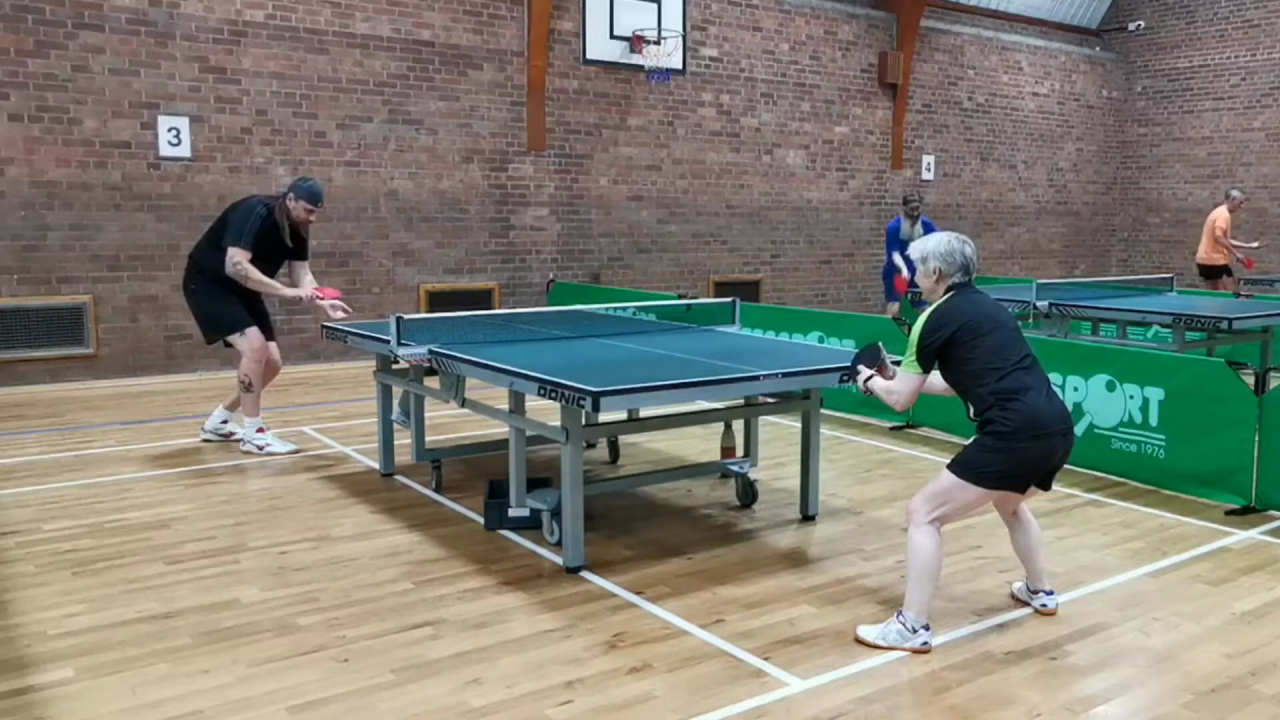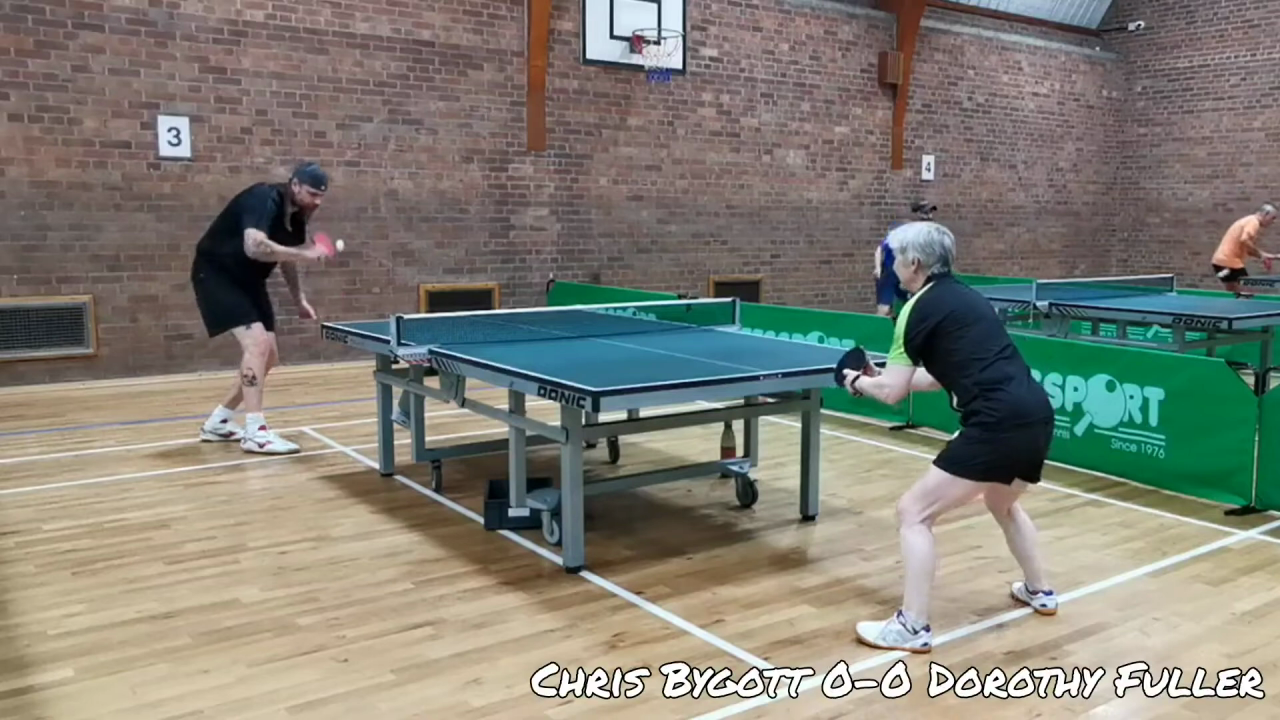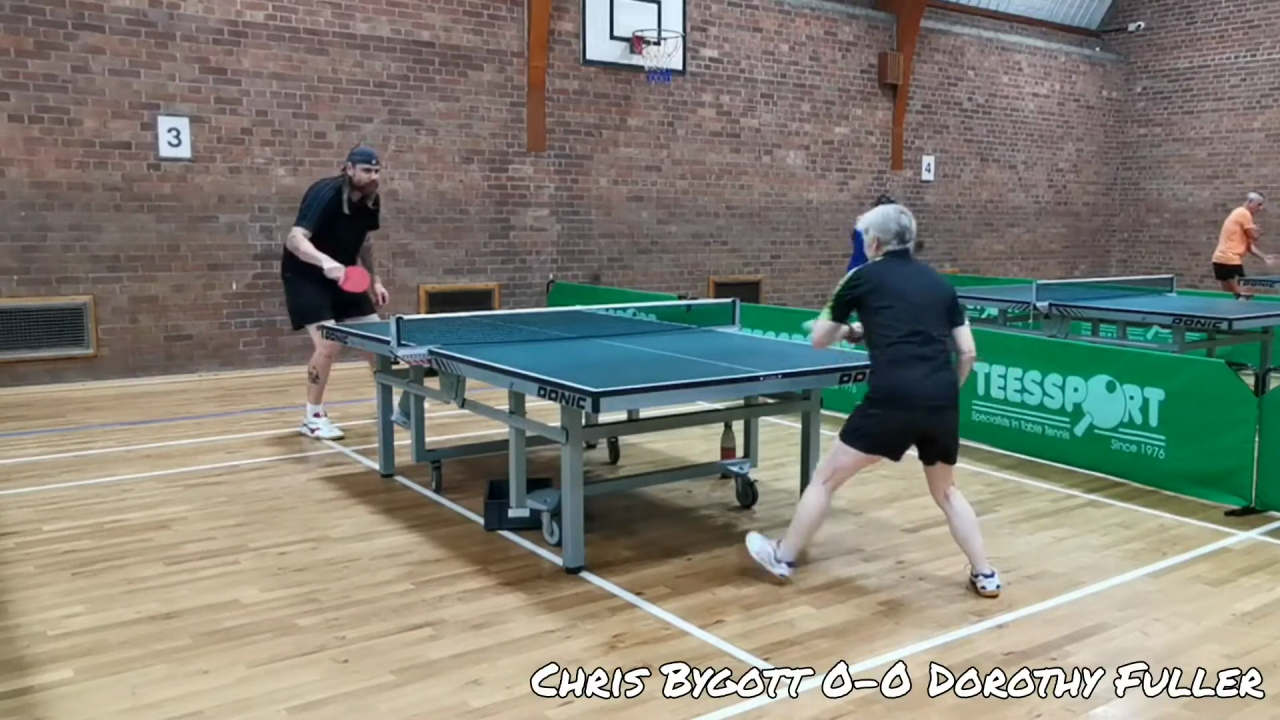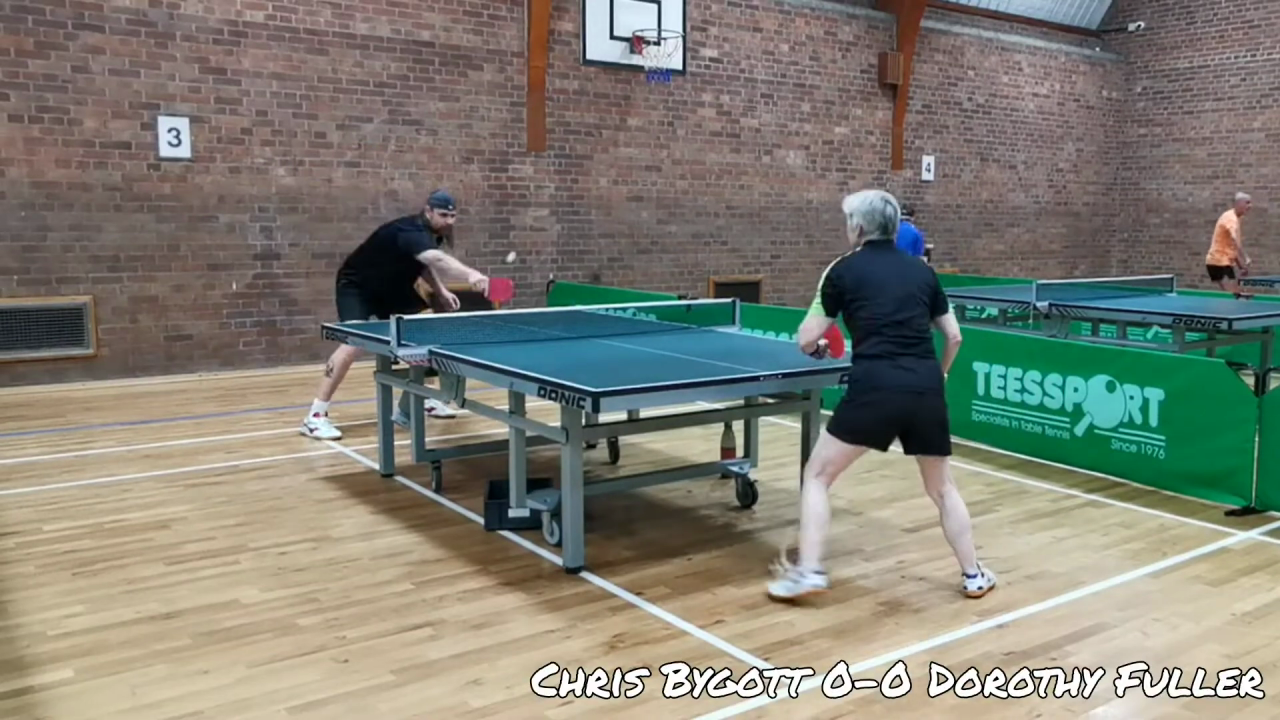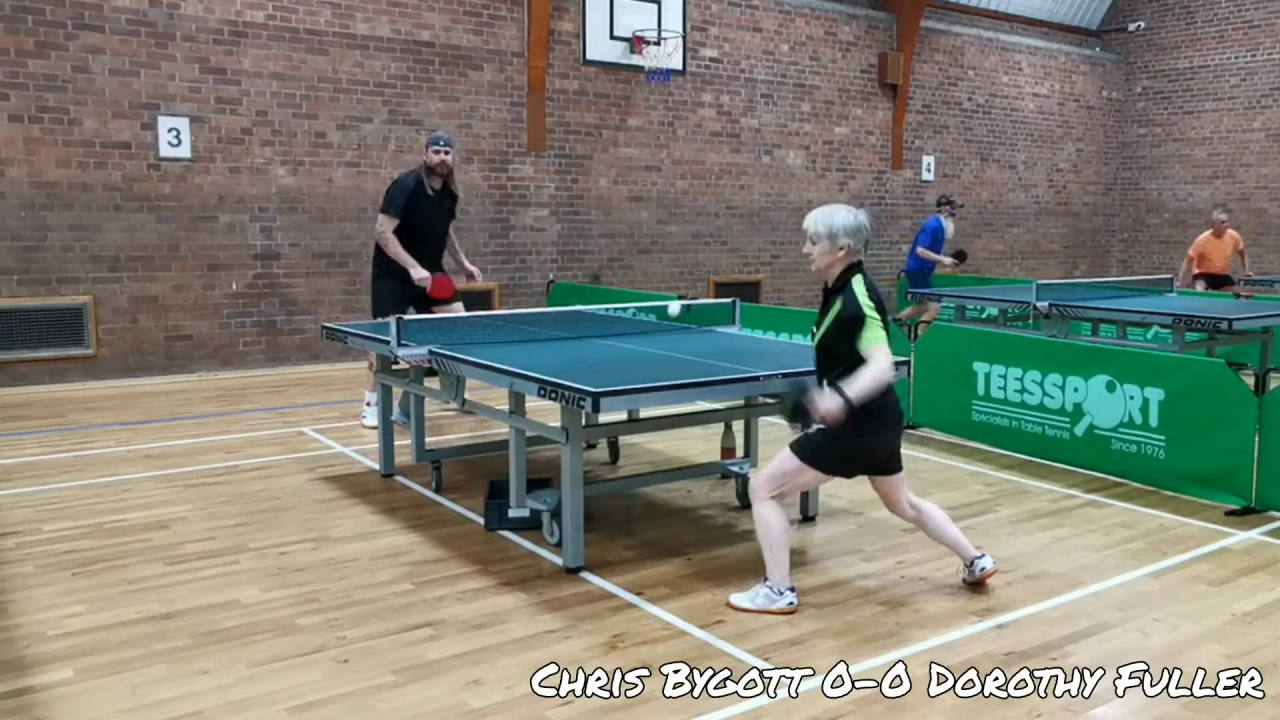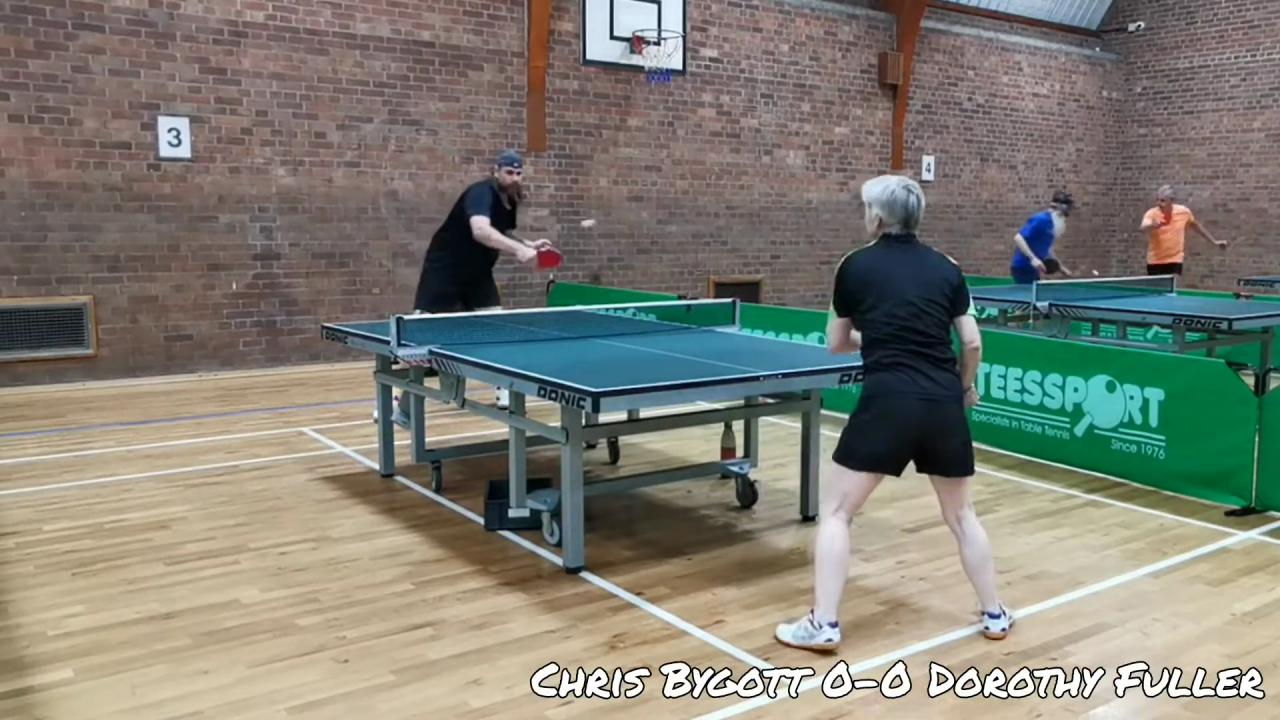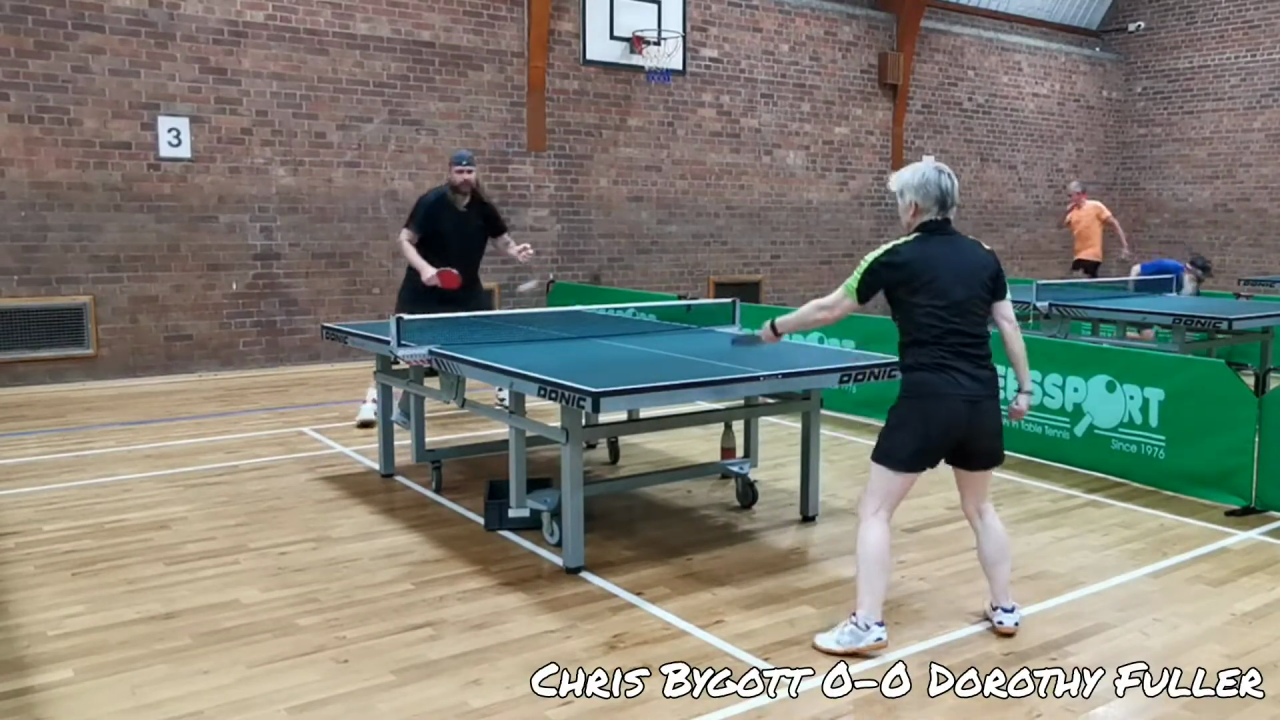
dt=0.7s
person 1, frame 1
left shoulder: (938, 316)
right shoulder: (987, 307)
left elbow: (900, 398)
left wrist: (870, 380)
right wrist: (897, 374)
left hip: (1016, 434)
right hip: (1057, 428)
left knee: (923, 513)
right knee: (1008, 502)
left ankle: (912, 627)
right ankle: (1040, 592)
person 1, frame 2
left shoulder: (920, 307)
right shoulder: (964, 297)
left elbow: (893, 393)
left wrist: (859, 381)
right wrist: (882, 374)
left hip: (999, 425)
right hip: (1037, 416)
left knee: (914, 512)
right knee: (1002, 502)
left ankle: (912, 627)
right ankle: (1039, 591)
person 1, frame 3
left shoulder: (863, 277)
right shoulder: (939, 282)
left elbow: (819, 338)
right elbow: (967, 351)
left wrist: (849, 331)
left hip: (891, 398)
right hip: (939, 402)
left knee: (826, 478)
right knee: (945, 490)
left ankle: (783, 557)
right ankle: (985, 575)
person 1, frame 4
left shoulder: (843, 270)
right shoulder: (922, 271)
left elbow: (806, 341)
right elbow: (954, 336)
left wrist: (815, 344)
right wrist: (938, 376)
left hip: (874, 389)
right hip: (926, 390)
left knee: (817, 476)
right knee: (942, 488)
left ankle: (809, 572)
right ankle: (974, 575)
person 1, frame 5
left shoulder: (856, 296)
right shoulder: (840, 288)
left elbow: (883, 367)
left wrist: (843, 399)
right wrist: (840, 393)
left hip: (856, 424)
right hip: (882, 420)
left knee: (764, 487)
right knee: (901, 502)
left ankle: (778, 590)
right ankle: (975, 561)
person 1, frame 6
left shoulder: (855, 266)
right shoulder: (945, 268)
left elbow: (836, 342)
right elbow: (972, 342)
right wrist: (966, 384)
left hip: (887, 401)
right hip: (944, 403)
left knee: (835, 511)
right knee: (960, 514)
left ankle: (823, 624)
right ankle: (995, 614)
person 1, frame 7
left shoulder: (895, 258)
right shoulder: (983, 256)
left elbow: (829, 309)
right elbow: (1009, 326)
left wrist: (776, 327)
right wrist: (1024, 388)
left hip: (927, 398)
right hip: (981, 397)
left knee: (875, 511)
right knee: (979, 506)
left ankle: (866, 626)
right ankle: (1004, 609)
person 2, frame 1
left shoulder: (297, 229)
right shoulder: (255, 212)
left elbow: (302, 274)
right elbow: (235, 266)
left wrist: (323, 303)
right wrist: (285, 292)
left hip: (242, 291)
right hip: (208, 284)
left knee: (271, 363)
right knee: (255, 348)
left ankle: (218, 422)
right ankle: (254, 433)
person 2, frame 2
left shoulder: (298, 214)
right shoulder: (264, 199)
left elbow: (288, 259)
right elbow: (255, 247)
left wrist: (299, 299)
right wrist: (305, 253)
left hip: (248, 280)
right hip: (216, 275)
left knee: (268, 356)
right knee: (257, 344)
left ankle: (218, 422)
right ankle: (256, 431)
person 2, frame 3
left shoulder: (371, 201)
right shoulder: (322, 195)
right elbow: (296, 239)
left wrist: (375, 279)
right wrist: (327, 262)
left hip: (340, 280)
right hip: (304, 277)
right knee: (328, 346)
right ankle: (314, 416)
person 2, frame 4
left shoulder: (434, 235)
right shoulder: (412, 233)
left elbow: (429, 264)
right elbow: (438, 260)
left wrist: (441, 291)
right wrist: (470, 275)
left hip: (393, 288)
right hip: (357, 287)
right knee: (353, 345)
left ankle: (422, 399)
right ankle: (316, 415)
person 2, frame 5
left shoulder: (450, 193)
right shoulder: (406, 187)
right elbow: (383, 233)
left wrist: (462, 261)
right wrist: (412, 266)
left hip: (430, 272)
right hip: (393, 275)
right ankle: (372, 403)
person 2, frame 6
left shoulder: (511, 201)
right shoulder: (480, 193)
right elbow: (480, 230)
left wrist: (529, 245)
right wrist: (517, 250)
left hip: (478, 274)
right hip: (444, 270)
left ankle: (504, 391)
person 2, frame 7
left shoulder: (485, 207)
right shoulder: (430, 202)
left elbow: (501, 239)
right elbow: (406, 240)
left wrist: (515, 251)
right wrist: (423, 268)
left hip: (466, 284)
right hip: (425, 282)
left ankle: (504, 391)
right ankle: (372, 401)
